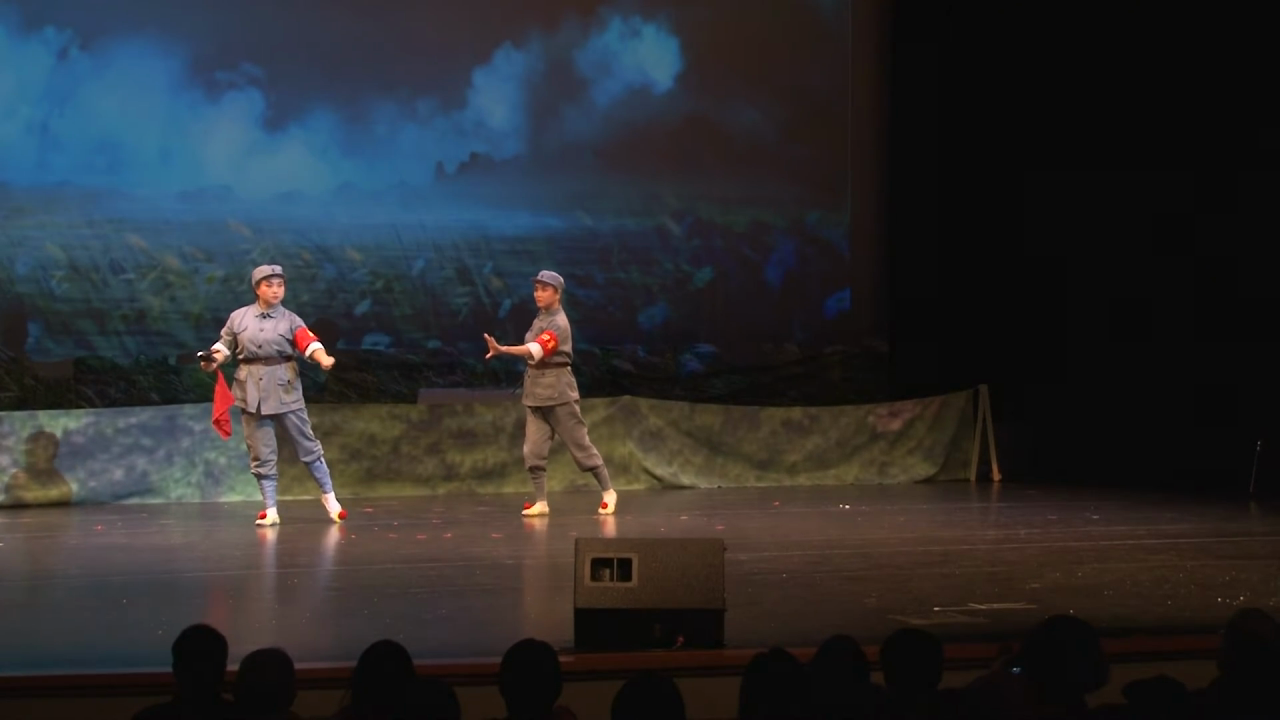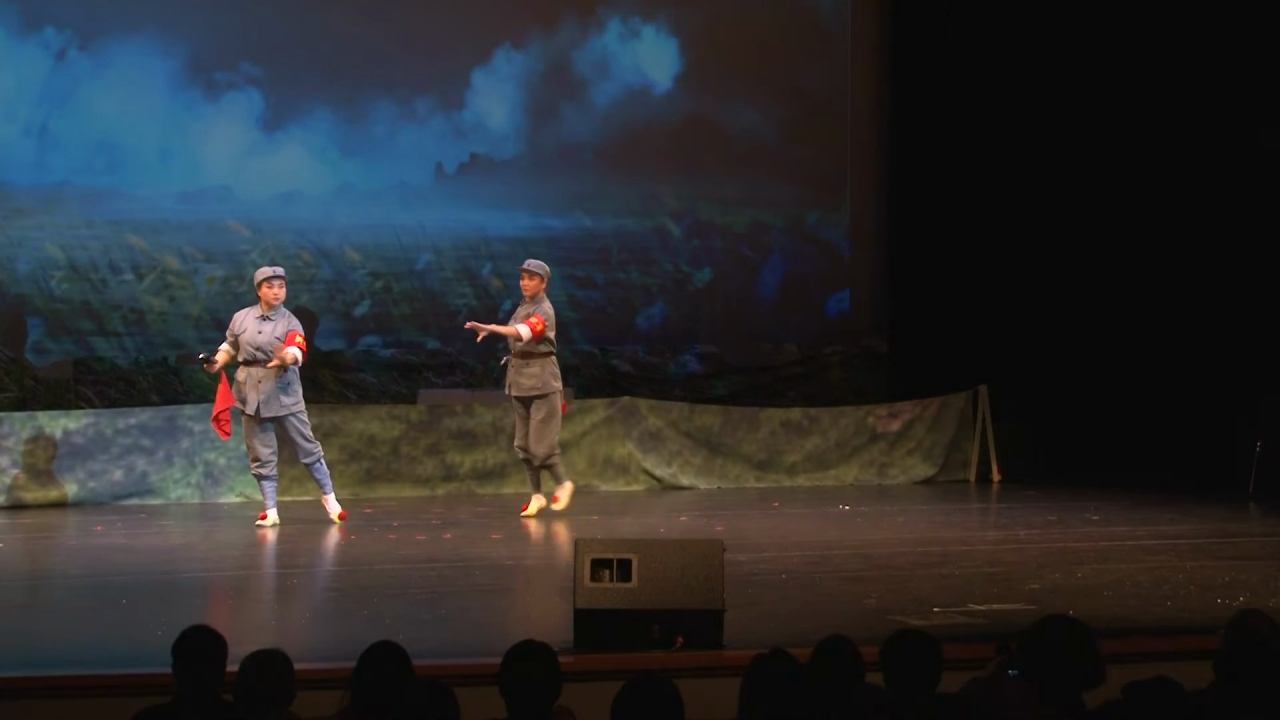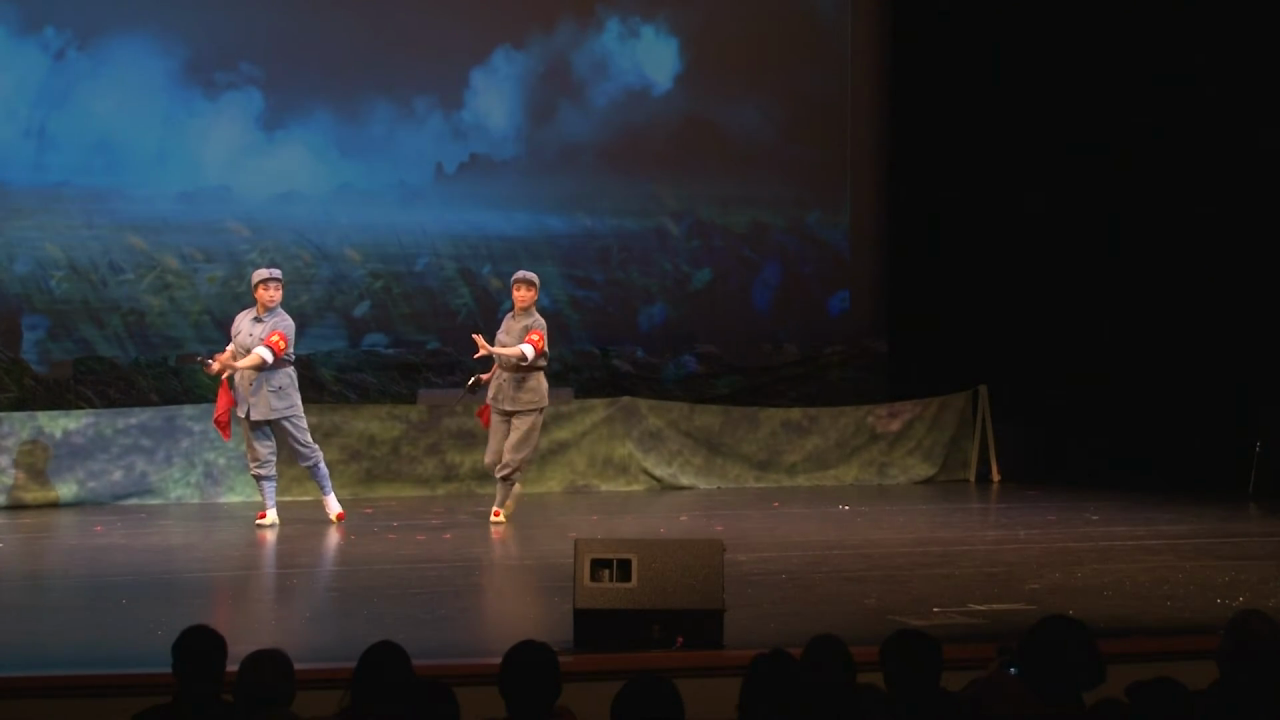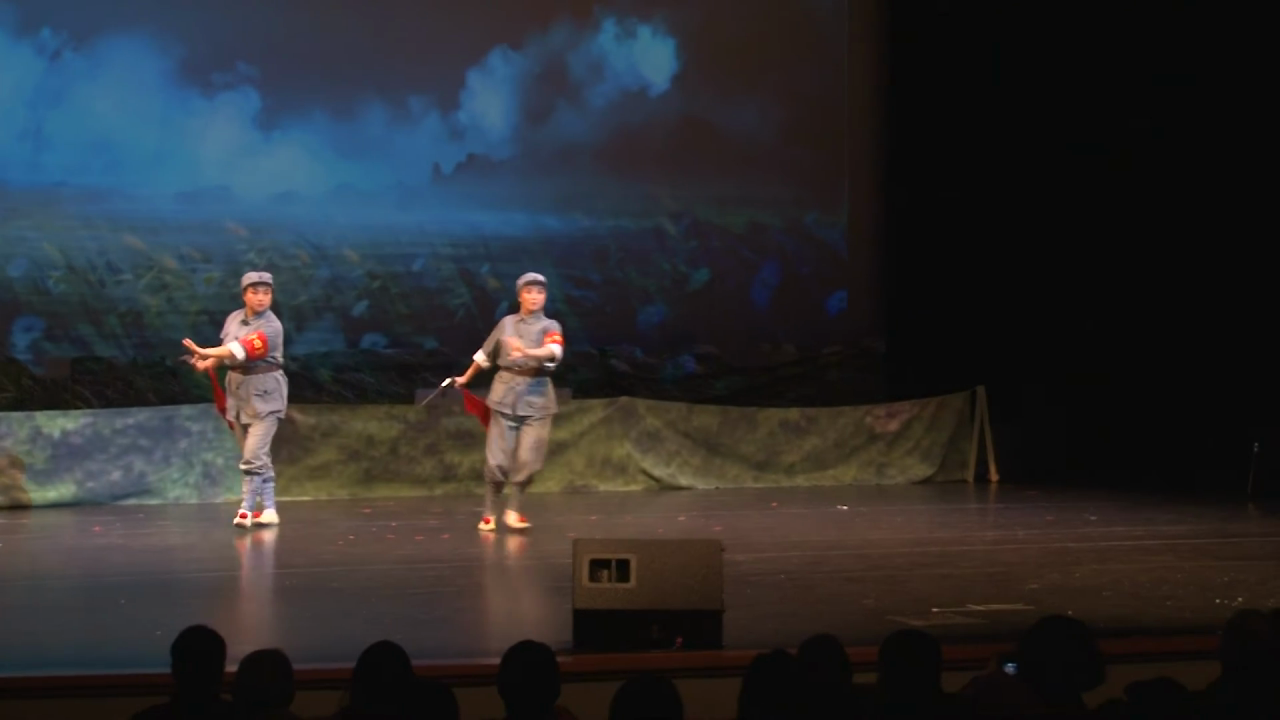
dt=0.4s
person 1, frame 1
left shoulder: (290, 320)
right shoulder: (238, 317)
left elbow: (310, 343)
right elbow: (225, 346)
left wrist: (324, 359)
right wrist: (212, 362)
left hip: (284, 387)
right hip: (251, 389)
left knee: (307, 443)
right knee: (261, 452)
left ankle: (329, 496)
right ankle: (270, 510)
person 1, frame 2
left shoulder: (290, 322)
right shoulder: (241, 318)
left elbow: (296, 350)
right elbow: (229, 347)
left wrist: (285, 358)
right wrist: (216, 364)
left hip: (283, 389)
right hip: (251, 390)
left knee: (307, 445)
right knee: (261, 453)
left ankle: (329, 496)
right ankle: (270, 510)
person 1, frame 3
left shoulder: (284, 324)
right shoulder: (241, 319)
left elbow: (266, 353)
right elbow: (234, 348)
left wrist: (236, 366)
right wrist: (217, 366)
left hip: (278, 390)
right hip: (248, 391)
left knee: (305, 447)
right knee: (260, 454)
left ankle: (329, 496)
right ankle: (270, 510)
person 1, frame 4
left shoulder: (271, 327)
right shoulder: (233, 319)
left elbow: (241, 350)
left wrist: (204, 353)
right wrist: (208, 363)
left hip: (266, 393)
right hip: (239, 390)
left knee: (254, 455)
right knee: (253, 457)
left ankle: (246, 509)
right ankle: (269, 510)
person 2, frame 1
left shoulder: (558, 323)
right shoulder: (541, 318)
left elbow: (536, 350)
left wrist: (502, 349)
left hip: (557, 390)
right hip: (535, 391)
left knee: (579, 444)
right knee: (533, 451)
left ankle: (607, 491)
right ankle: (541, 501)
person 2, frame 2
left shoulder: (543, 311)
right shoulder: (524, 305)
left elbow: (524, 331)
left wrist: (489, 328)
right wrist: (513, 356)
left hip: (541, 380)
right hip: (519, 379)
left knee: (542, 442)
right knee: (523, 442)
left ankle: (563, 485)
right ankle: (536, 496)
person 2, frame 3
left shoulder: (537, 324)
right shoulder: (508, 319)
left elbow: (526, 352)
left wrist: (492, 350)
right wrist: (491, 375)
left hip: (528, 392)
right hip: (502, 389)
left knee: (514, 455)
right knee: (493, 458)
left ankle: (499, 506)
right ankle: (512, 487)
person 2, frame 4
left shoulder: (550, 327)
right shoulder: (506, 323)
left elbow: (554, 352)
right elbow: (486, 352)
left wrist: (526, 352)
right wrist: (466, 377)
left hip: (537, 396)
right hip: (506, 393)
left knee: (529, 462)
right knee: (497, 460)
left ankle: (513, 510)
right ankle: (489, 514)
